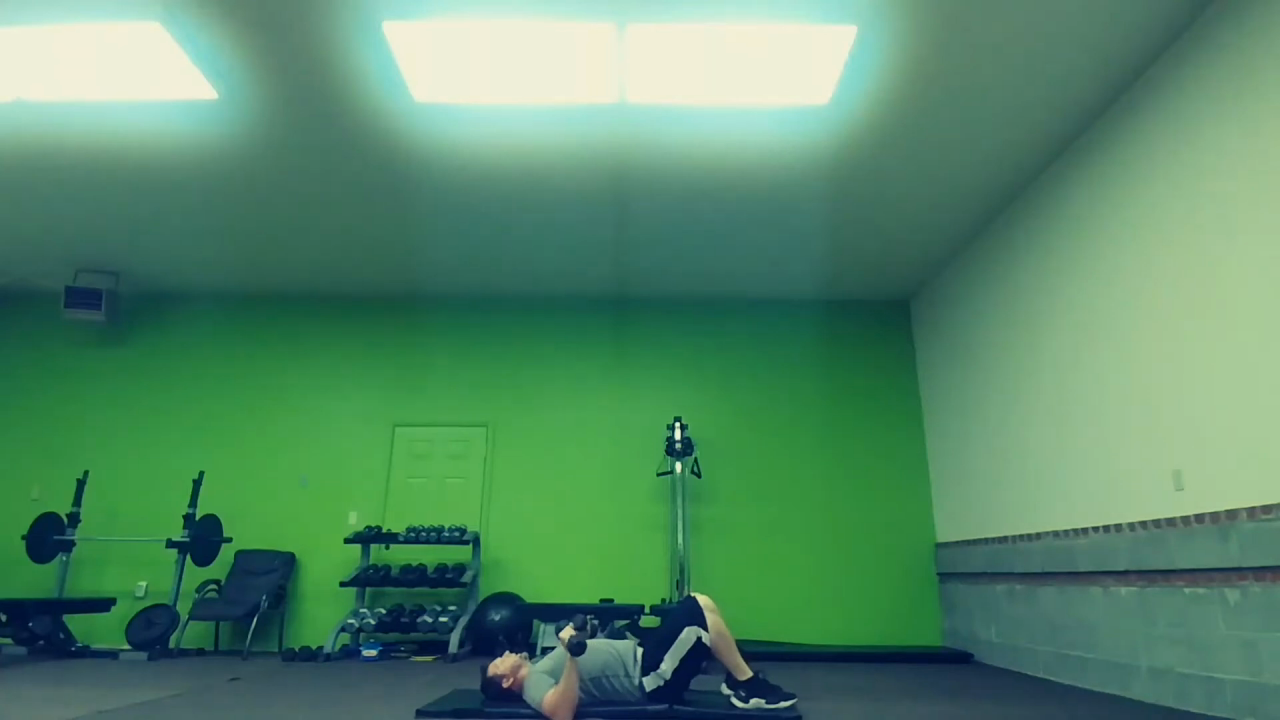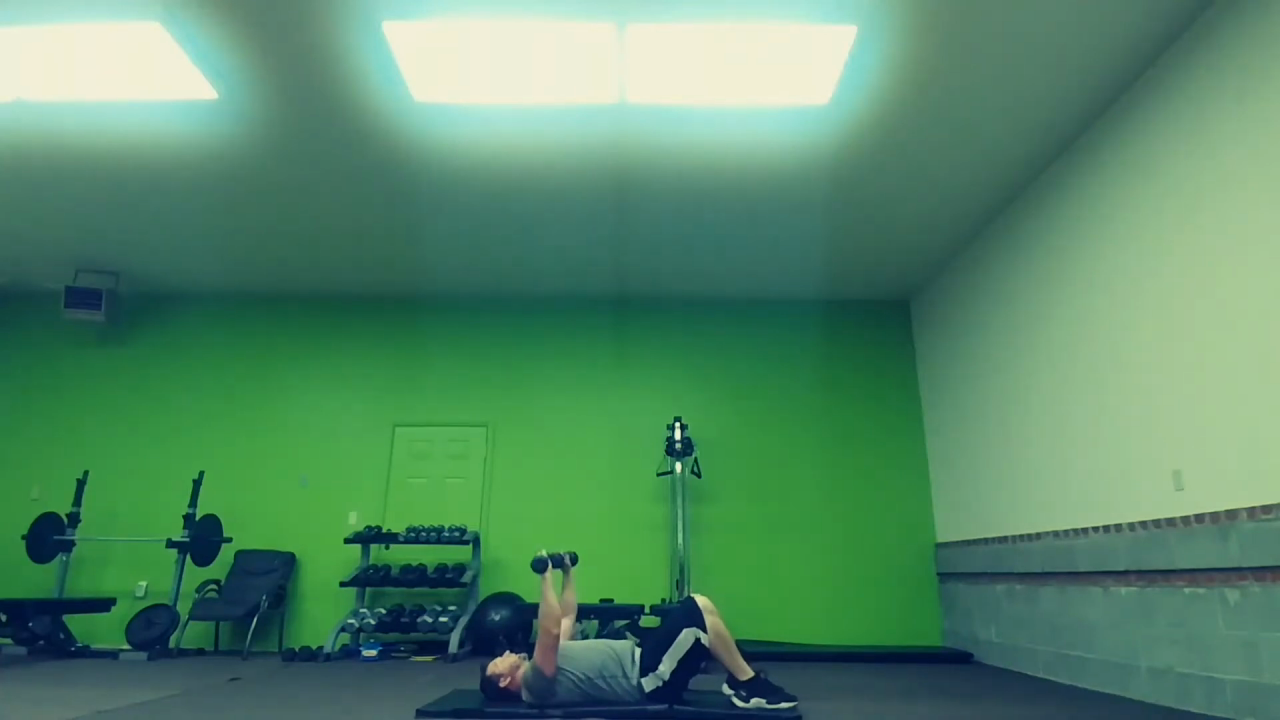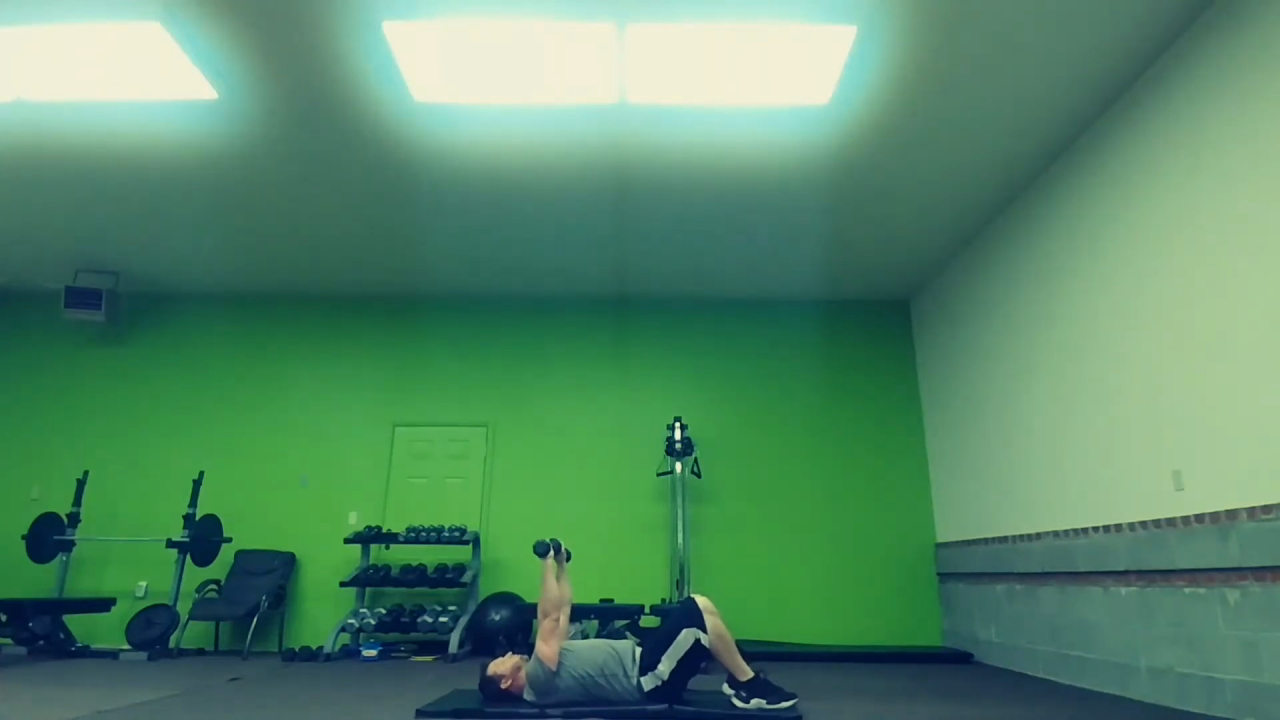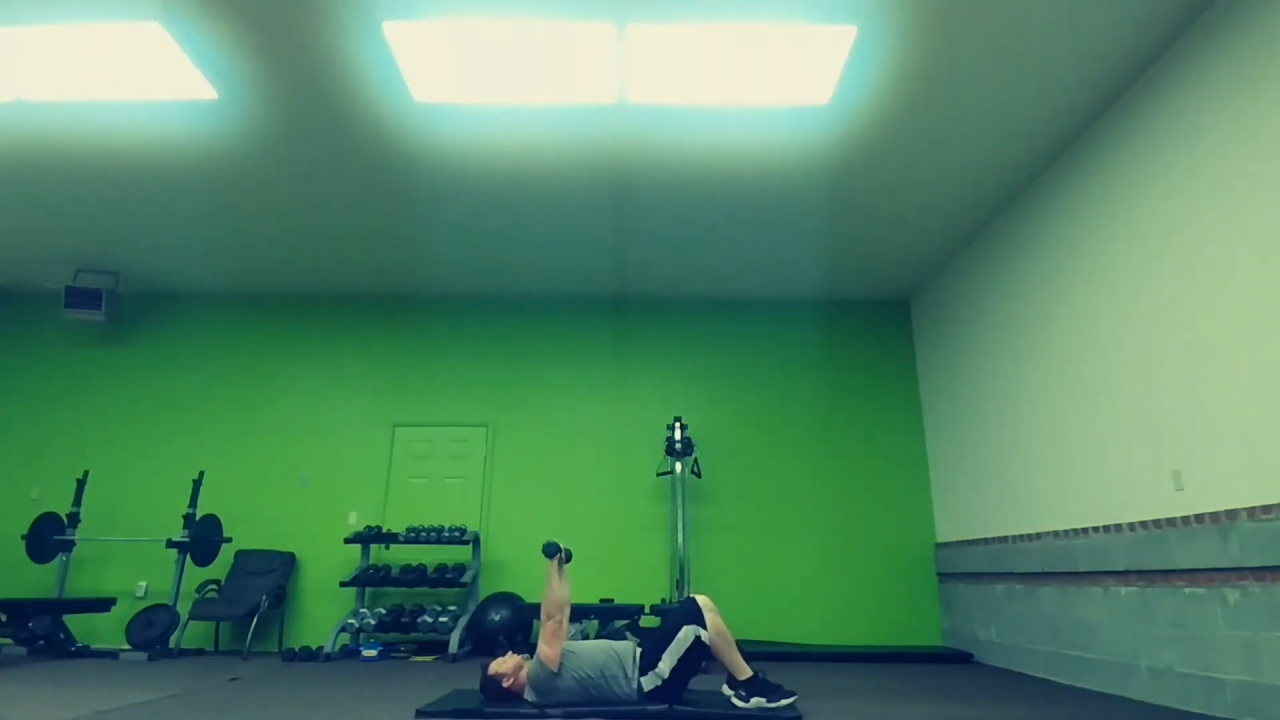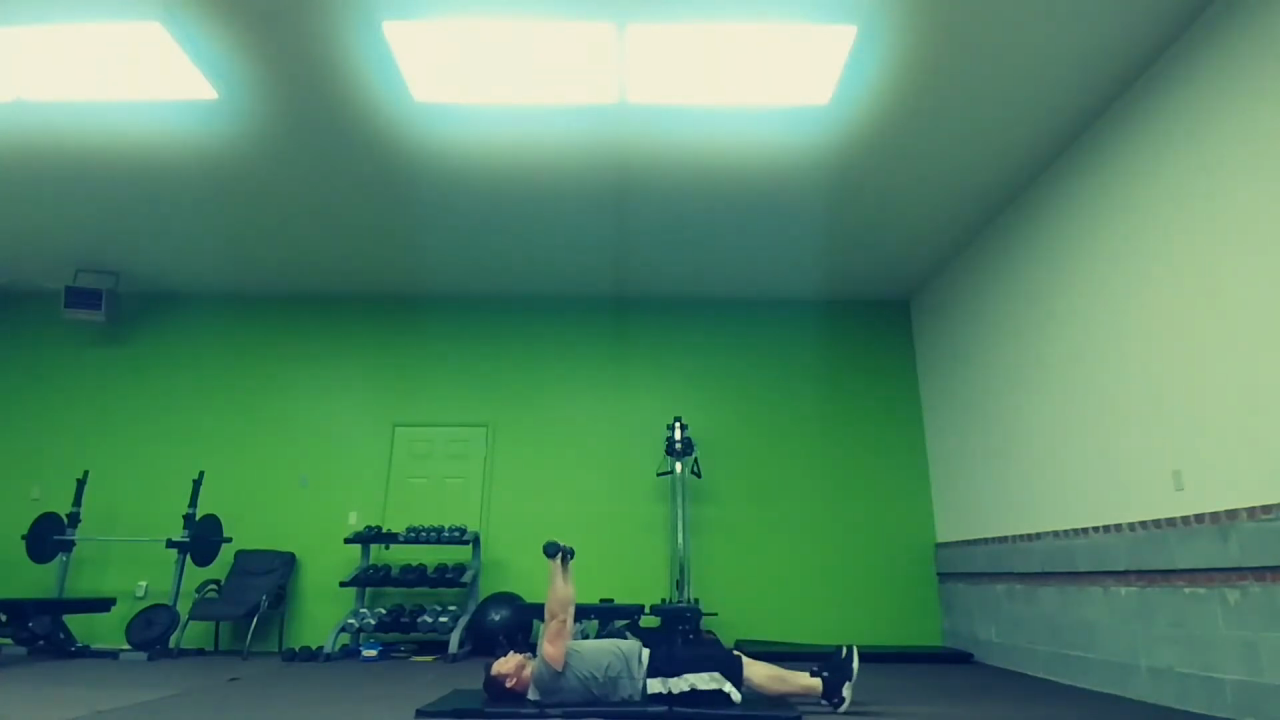
dt=1s
person 1, frame 1
left shoulder: (540, 670)
right shoulder: (533, 683)
right wrist: (571, 655)
left hip: (642, 661)
right hip: (648, 680)
left knee: (698, 605)
right knee: (699, 613)
left ankle: (738, 680)
right ankle: (749, 687)
person 1, frame 2
left shoulder: (543, 667)
right shoulder: (536, 684)
left elbow: (567, 618)
right elbow: (549, 631)
left wrist: (567, 573)
right wrist: (545, 578)
left hip: (641, 664)
right hip: (647, 679)
left knee: (697, 606)
right knee: (698, 612)
left ankle: (742, 681)
right ankle: (749, 686)
person 1, frame 3
left shoulder: (544, 670)
right shoulder: (540, 681)
left elbow: (563, 613)
right elbow: (549, 618)
left wrist: (561, 565)
right wrist: (546, 565)
left hip: (643, 668)
right hip: (648, 680)
left knee: (698, 607)
right knee: (699, 612)
left ankle: (742, 681)
right ankle: (750, 687)
person 1, frame 4
left shoulder: (542, 672)
right shoulder: (540, 680)
left elbow: (562, 617)
right elbow: (553, 619)
left wrist: (561, 568)
right wrist: (552, 566)
left hip: (639, 663)
right hip: (646, 680)
left knee: (697, 607)
right knee: (699, 608)
left ankle: (740, 680)
right ankle: (749, 684)
person 1, frame 5
left shoulder: (545, 671)
right shoulder: (544, 679)
left elbow: (566, 615)
right elbow: (557, 619)
left wrist: (566, 568)
right wrist: (555, 566)
left hip: (647, 663)
right hip: (648, 681)
left knee: (734, 661)
right knee: (739, 670)
left ankle: (819, 677)
right ankle: (828, 689)
